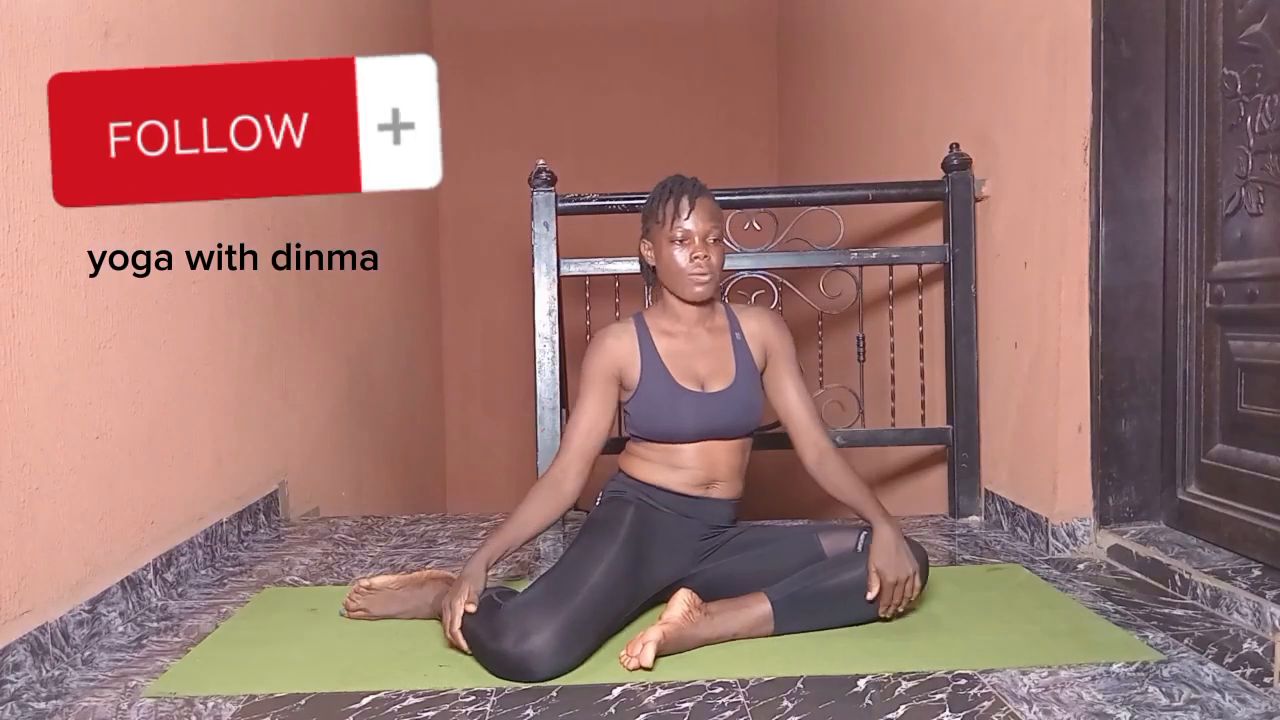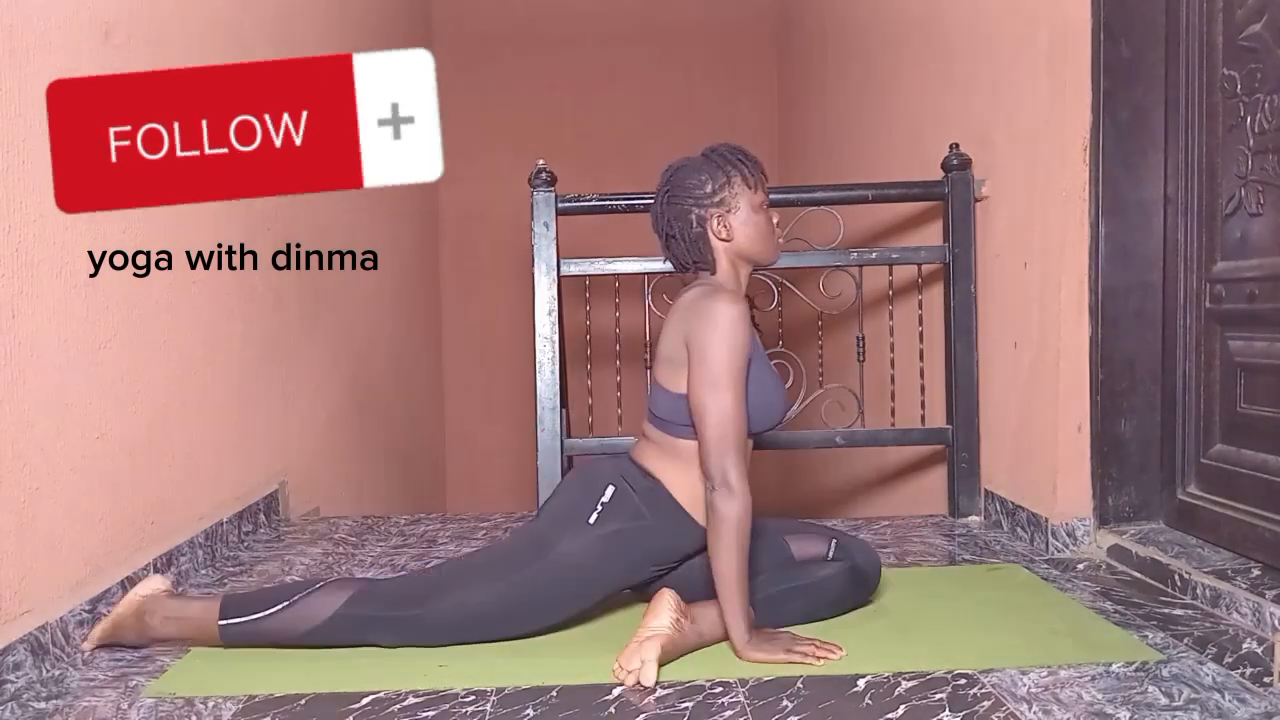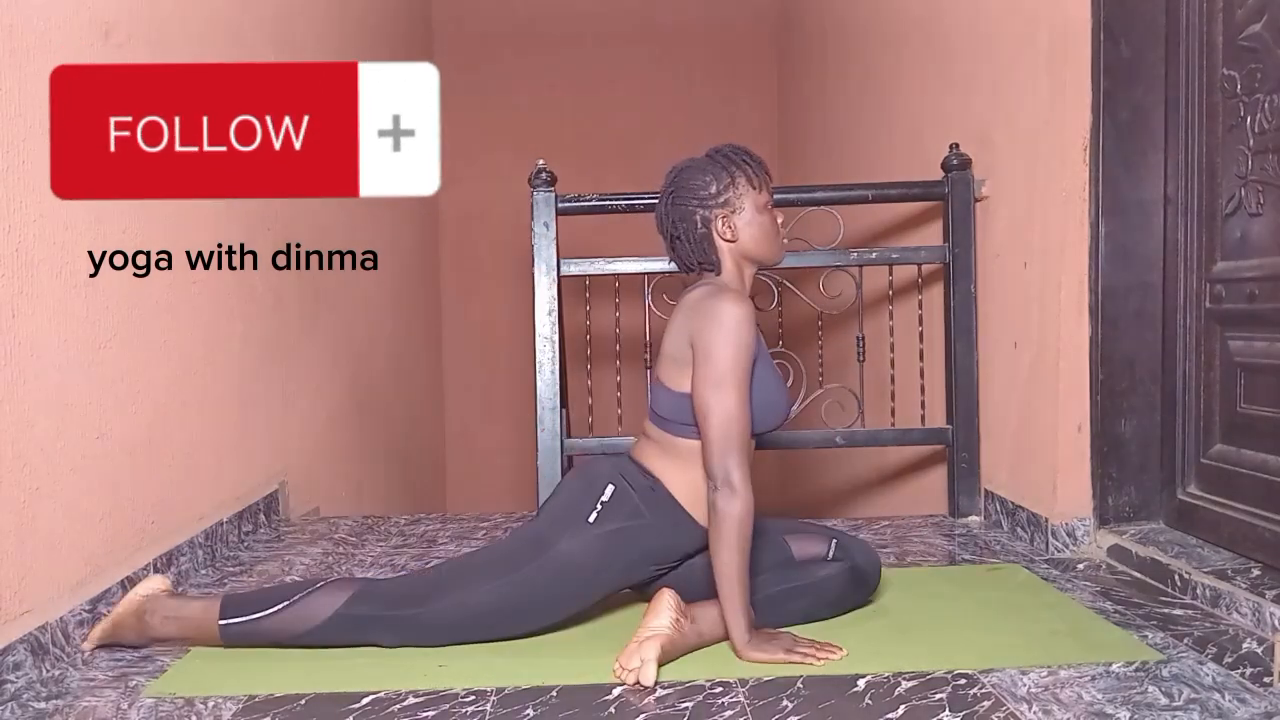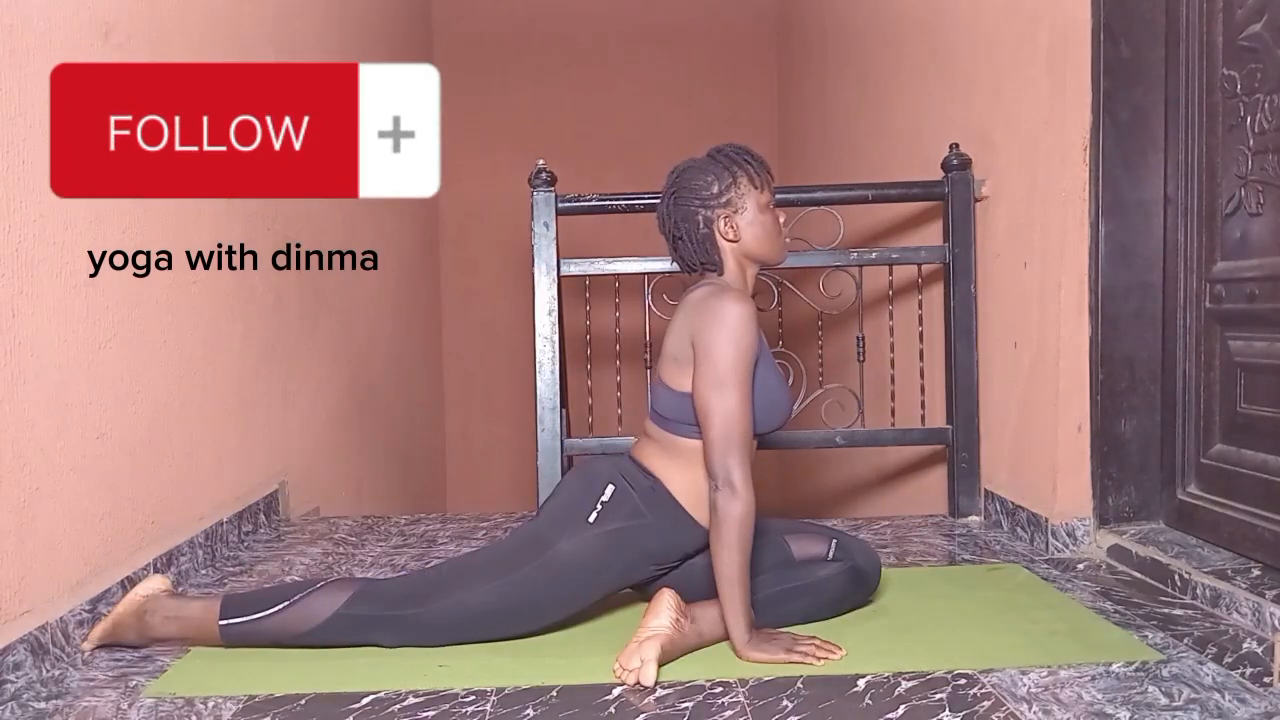
dt=0.3s
person 1, frame 1
left shoulder: (759, 331)
right shoulder: (619, 346)
left elbow: (817, 449)
right elbow: (564, 475)
left wrist: (885, 526)
right wrist: (482, 559)
left hip: (720, 536)
right hip: (634, 521)
left knee: (896, 566)
right knee: (527, 648)
left ankle: (699, 621)
right ankle: (438, 594)
person 1, frame 2
left shoulder: (714, 305)
right shoulder: (720, 309)
right elbow: (726, 482)
right wrist: (743, 633)
left hip: (659, 532)
right hip: (618, 519)
left knee: (851, 565)
right knee: (403, 607)
left ankle: (687, 618)
right ankle: (172, 614)
person 1, frame 3
left shoulder: (716, 305)
right shoulder: (724, 309)
right elbow: (728, 483)
right wrist: (746, 633)
left hip: (659, 531)
right hip: (616, 518)
left knee: (851, 566)
right knee: (398, 609)
left ankle: (685, 619)
right ankle: (166, 615)
person 1, frame 4
left shoulder: (716, 303)
right shoulder: (726, 310)
right elbow: (730, 485)
right wrist: (746, 634)
left hip: (660, 530)
right hip: (616, 517)
left knee: (851, 565)
right knee: (404, 607)
left ankle: (686, 616)
right ankle: (168, 614)
